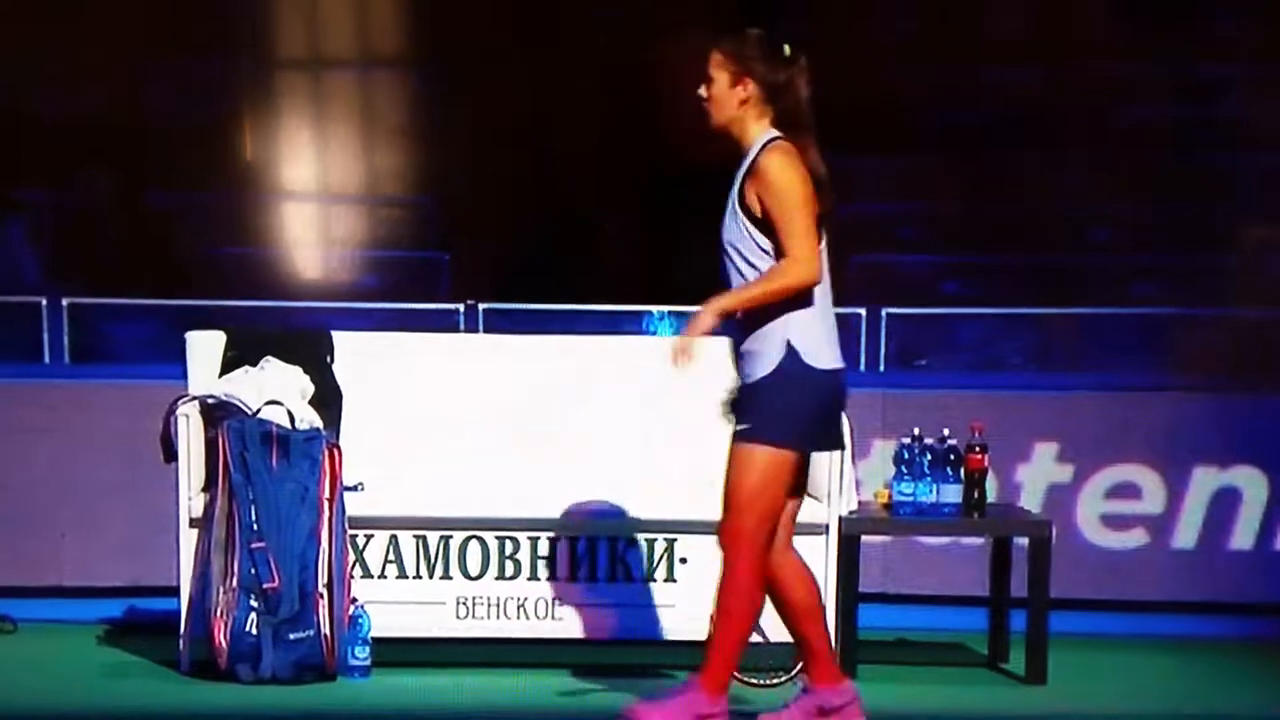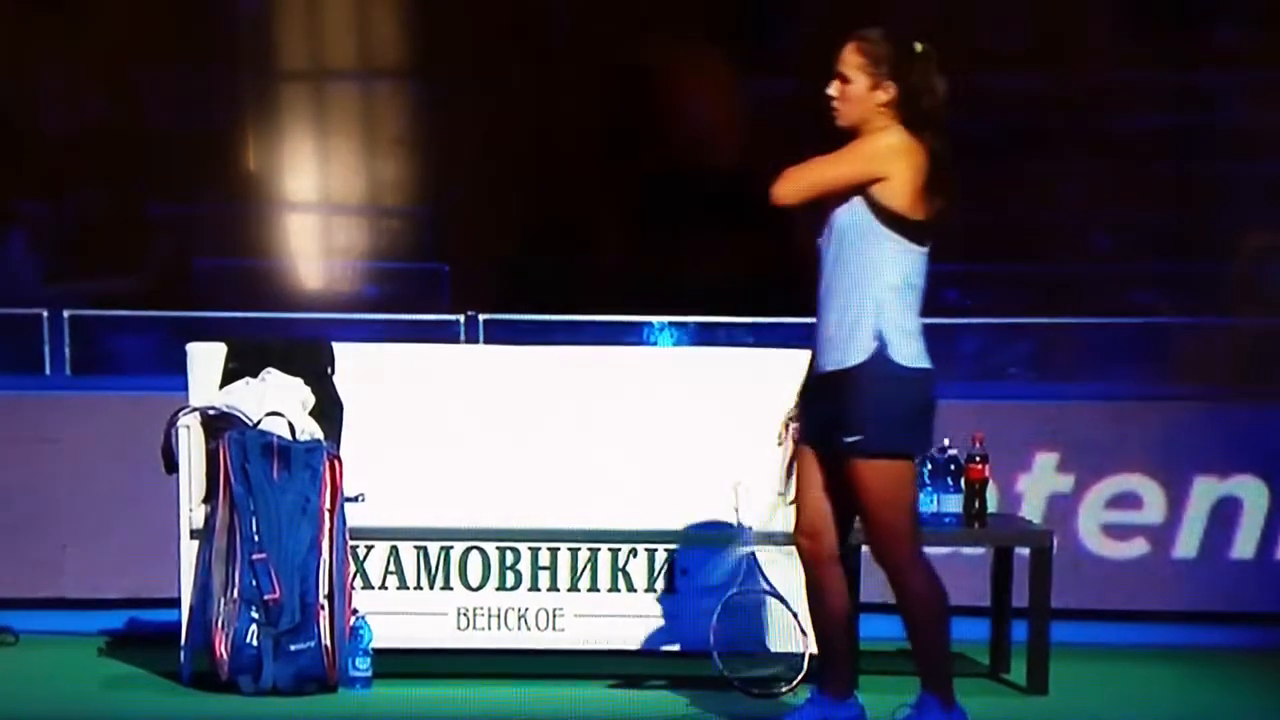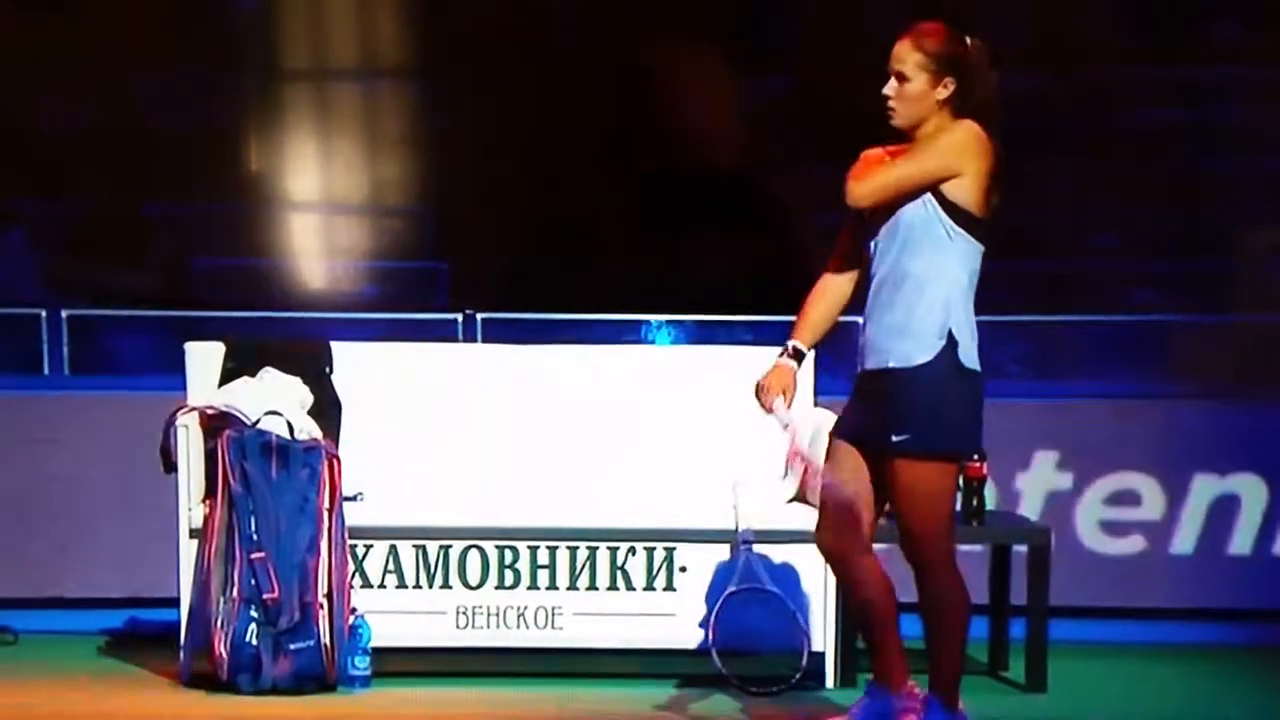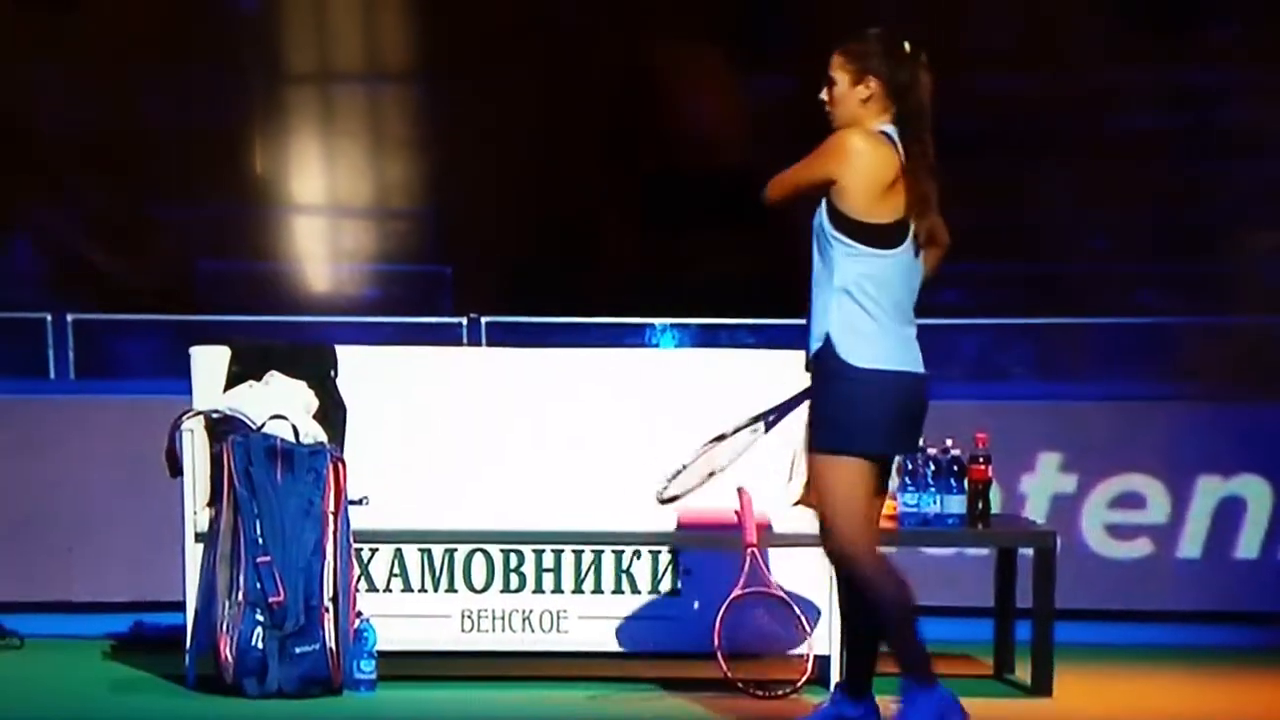
dt=0.7s
person 1, frame 1
left shoulder: (777, 162)
right shoulder: (759, 166)
left elbow: (800, 271)
left wrist: (716, 306)
left hip: (793, 375)
right hip: (777, 376)
left knee: (742, 538)
right knee: (770, 544)
person 1, frame 2
left shoulder: (895, 151)
right shoulder: (866, 173)
left elbow: (784, 191)
left wrist: (814, 168)
right wrist: (805, 389)
left hip: (881, 378)
right hip: (838, 379)
left knee: (896, 552)
right knee: (817, 545)
person 1, frame 3
left shoulder: (966, 143)
right shoulder: (894, 167)
left elbow: (859, 191)
right elbow: (844, 269)
left wrist: (869, 160)
right wrist: (793, 352)
left hip: (932, 378)
right hip: (878, 377)
left knee: (927, 551)
right knee: (842, 539)
person 1, frame 4
left shoulder: (854, 149)
right shoulder: (903, 158)
left elbow: (774, 192)
right elbow: (936, 242)
left wrist: (813, 177)
left hip: (857, 375)
right hip: (885, 372)
left knee: (850, 546)
right knee: (849, 546)
